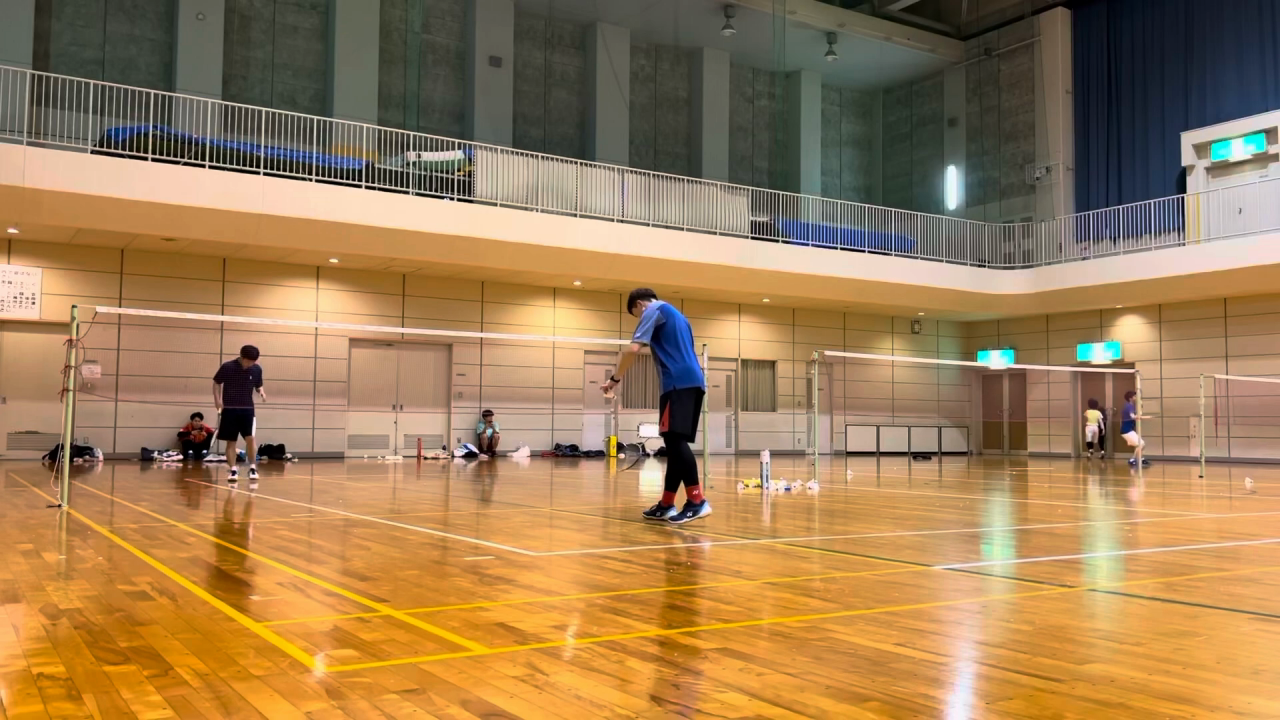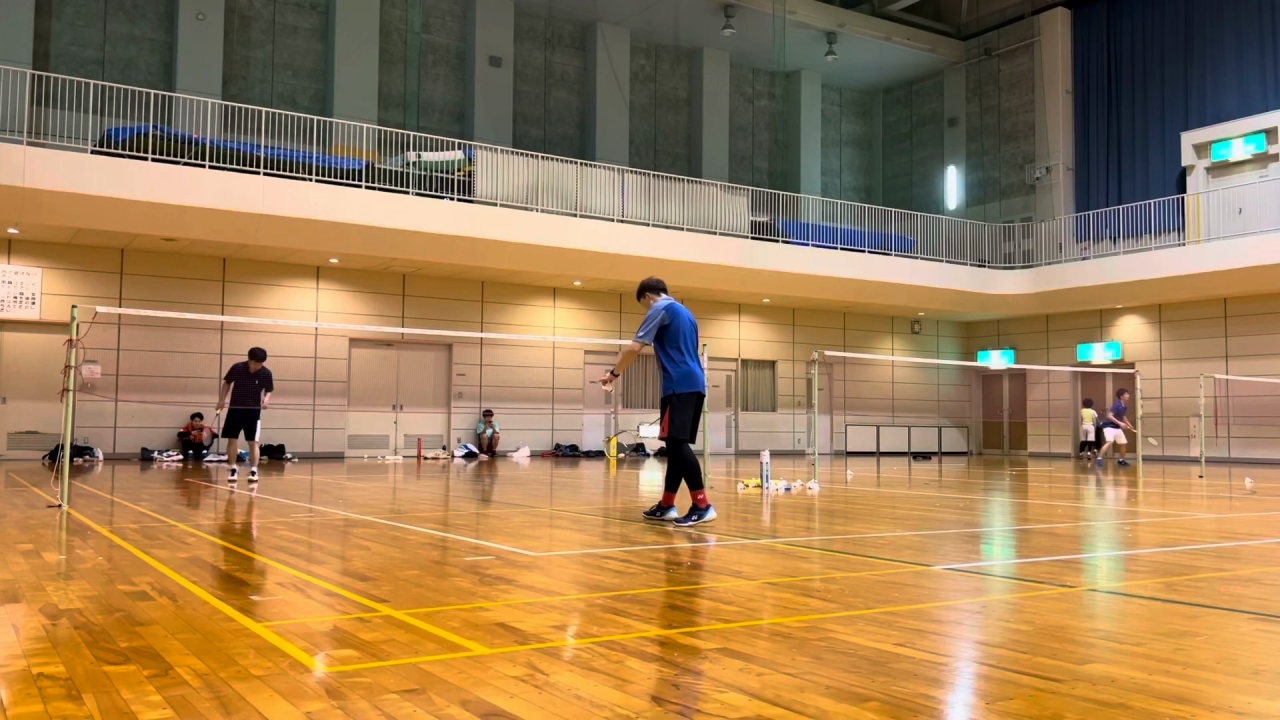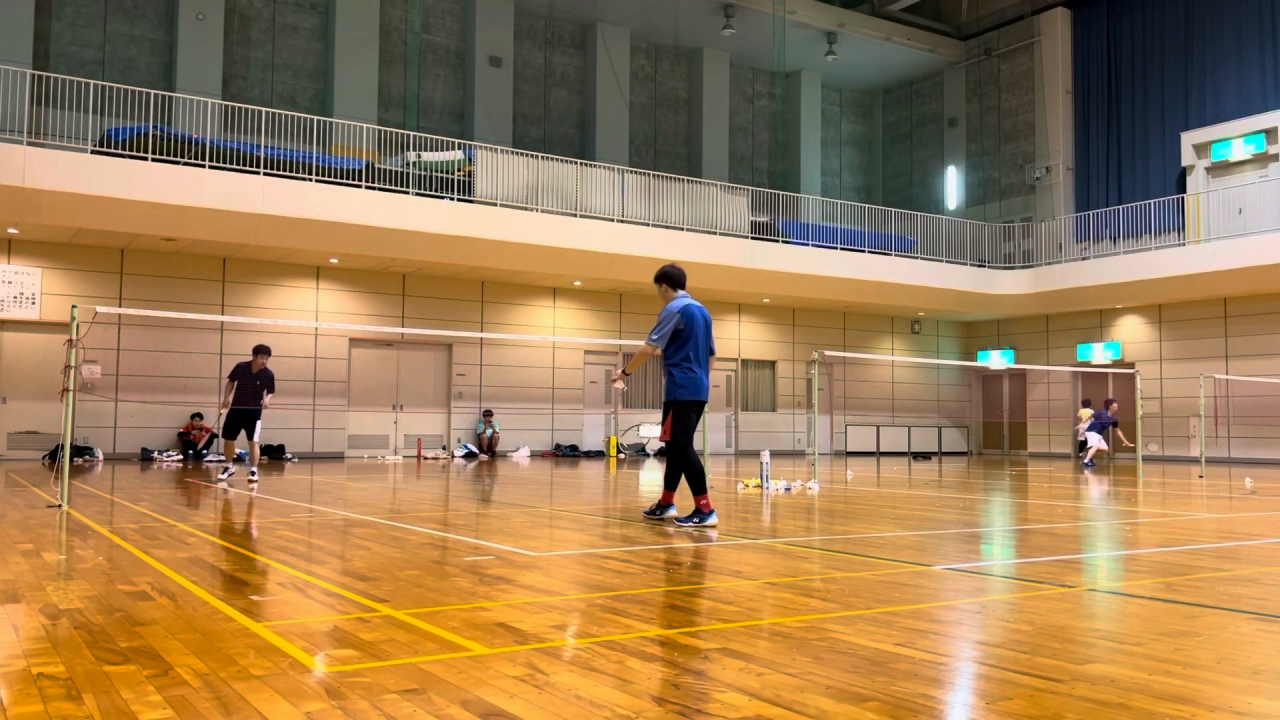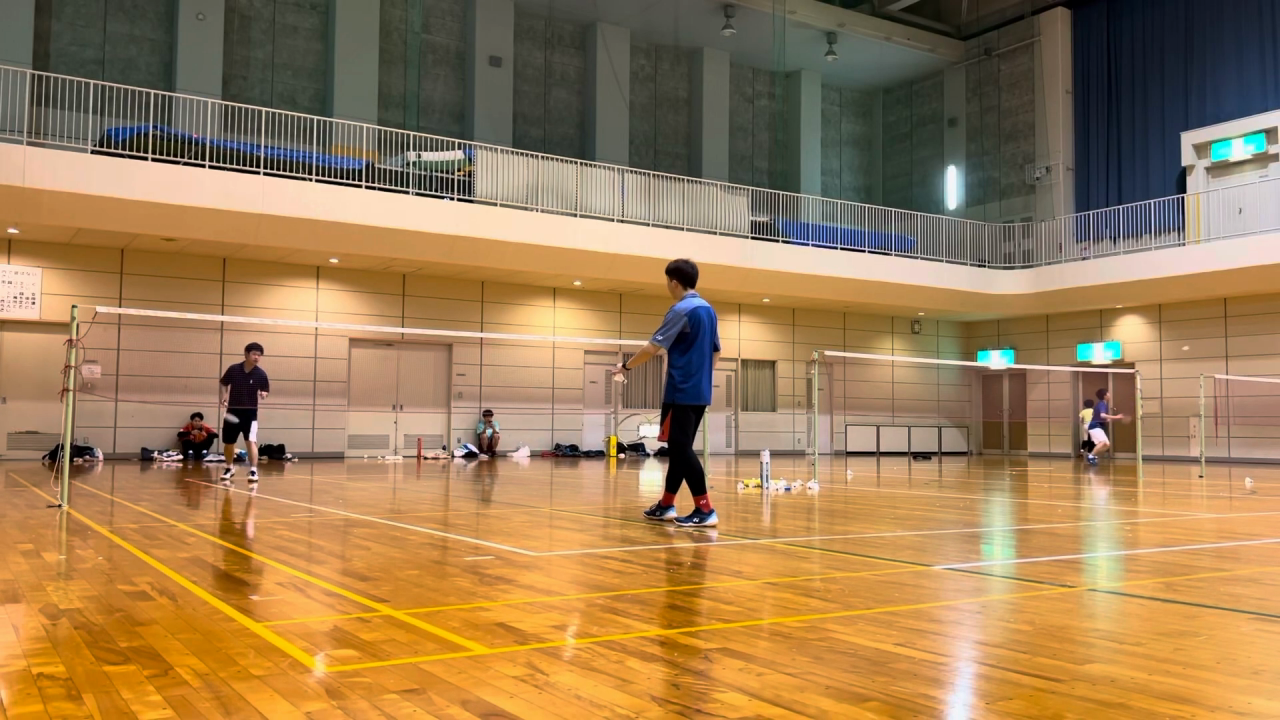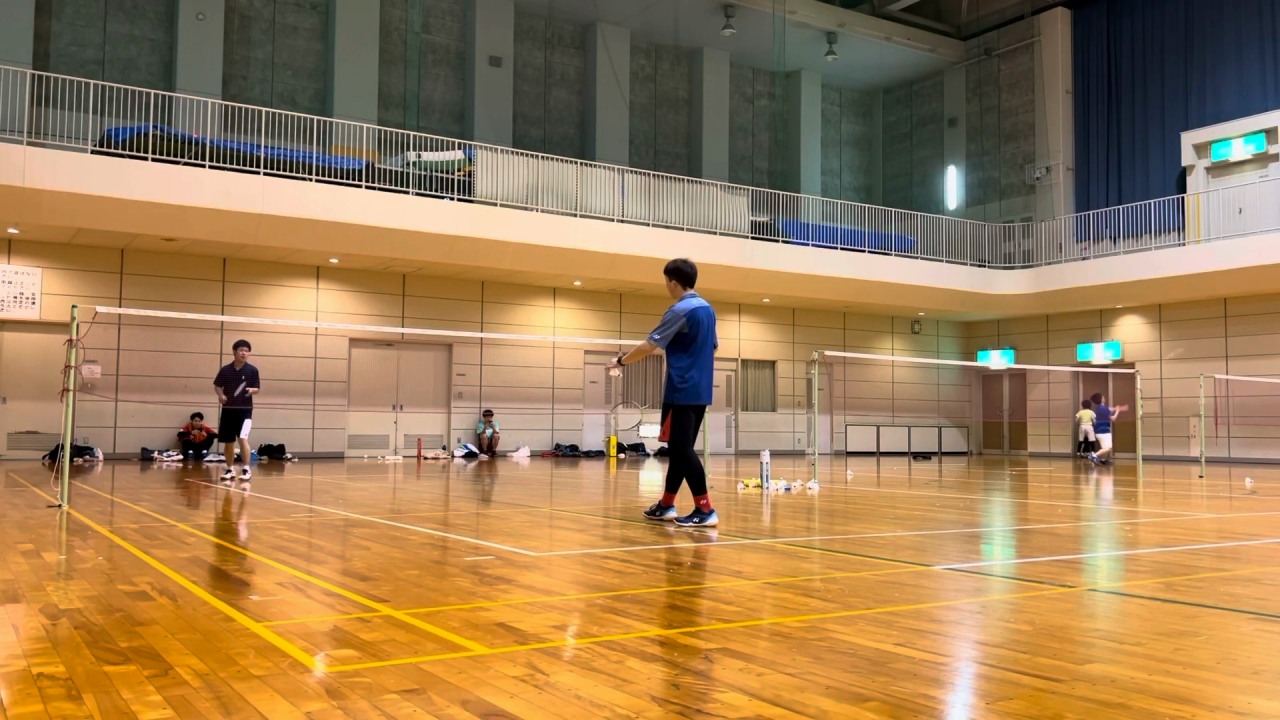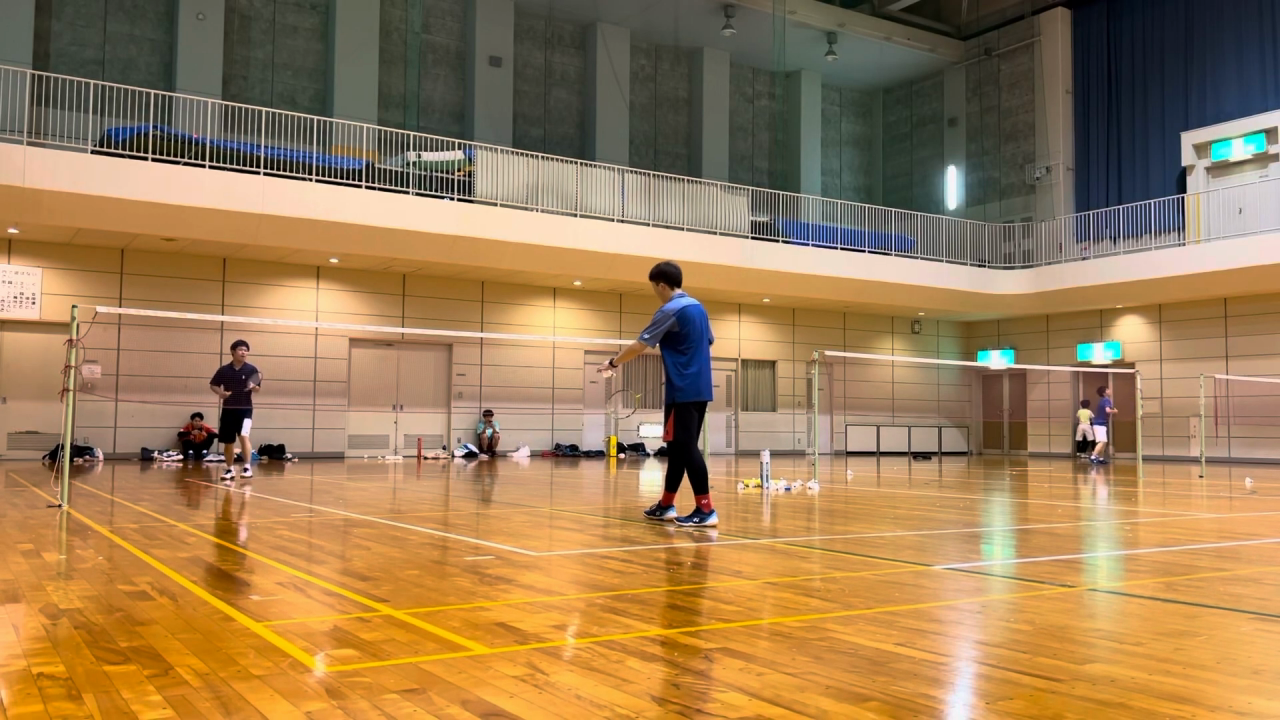
dt=0.3s
person 1, frame 1
left shoulder: (654, 310)
right shoulder: (677, 316)
left elbow: (634, 348)
left wrist: (615, 378)
left hip: (679, 382)
right hip: (693, 382)
left knee: (675, 439)
right knee: (675, 442)
left ankle: (697, 501)
right ankle: (666, 504)
person 1, frame 2
left shoulder: (660, 309)
right shoulder: (686, 313)
left elbow: (636, 346)
left wrist: (613, 373)
left hip: (679, 385)
right hip: (695, 385)
left knee: (677, 443)
right knee: (676, 444)
left ankle: (702, 505)
right ankle: (667, 505)
person 1, frame 3
left shoulder: (674, 309)
right shoulder: (702, 310)
left elbow: (649, 349)
right elbow: (711, 354)
left wrist: (625, 372)
left hip: (682, 389)
right hip: (698, 389)
left knee: (682, 447)
right knee: (676, 445)
left ankle: (705, 510)
right ankle: (666, 504)
person 1, frame 4
left shoulder: (681, 310)
right shoulder: (708, 310)
left elbow: (653, 348)
right elbow: (716, 351)
left wrist: (626, 366)
left hip: (682, 391)
right hip: (700, 391)
left knee: (681, 448)
right knee: (679, 447)
left ankle: (705, 510)
right ankle: (666, 505)
person 1, frame 5
left shoulder: (680, 311)
right shoulder: (707, 309)
left elbow: (649, 346)
right elbow: (712, 348)
left wrist: (621, 361)
left hip: (682, 392)
right hip: (700, 390)
left knee: (682, 449)
right knee: (679, 448)
left ankle: (705, 510)
right ankle: (666, 505)
person 1, frame 6
left shoulder: (670, 311)
right shoulder: (698, 307)
left elbow: (639, 346)
right elbow: (707, 342)
left wrist: (612, 363)
left hip: (684, 391)
right hip: (700, 389)
left knee: (686, 447)
right knee: (677, 447)
left ankle: (705, 510)
right ankle: (666, 505)
